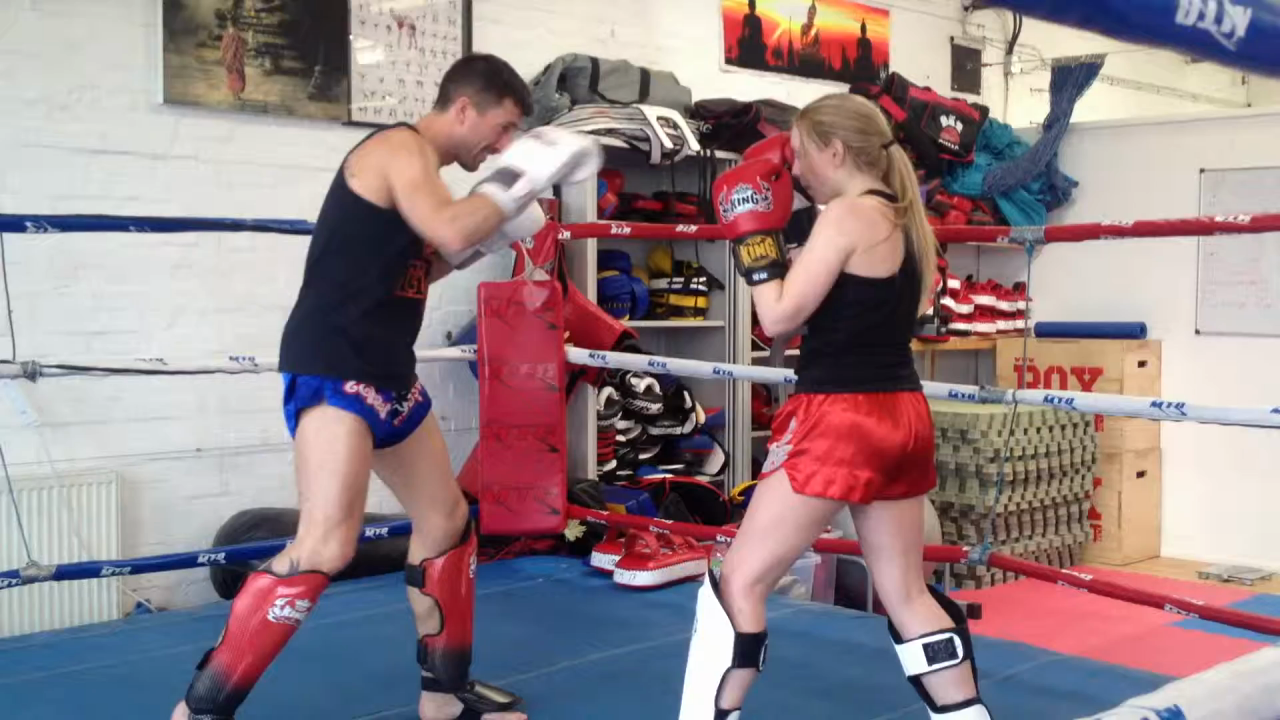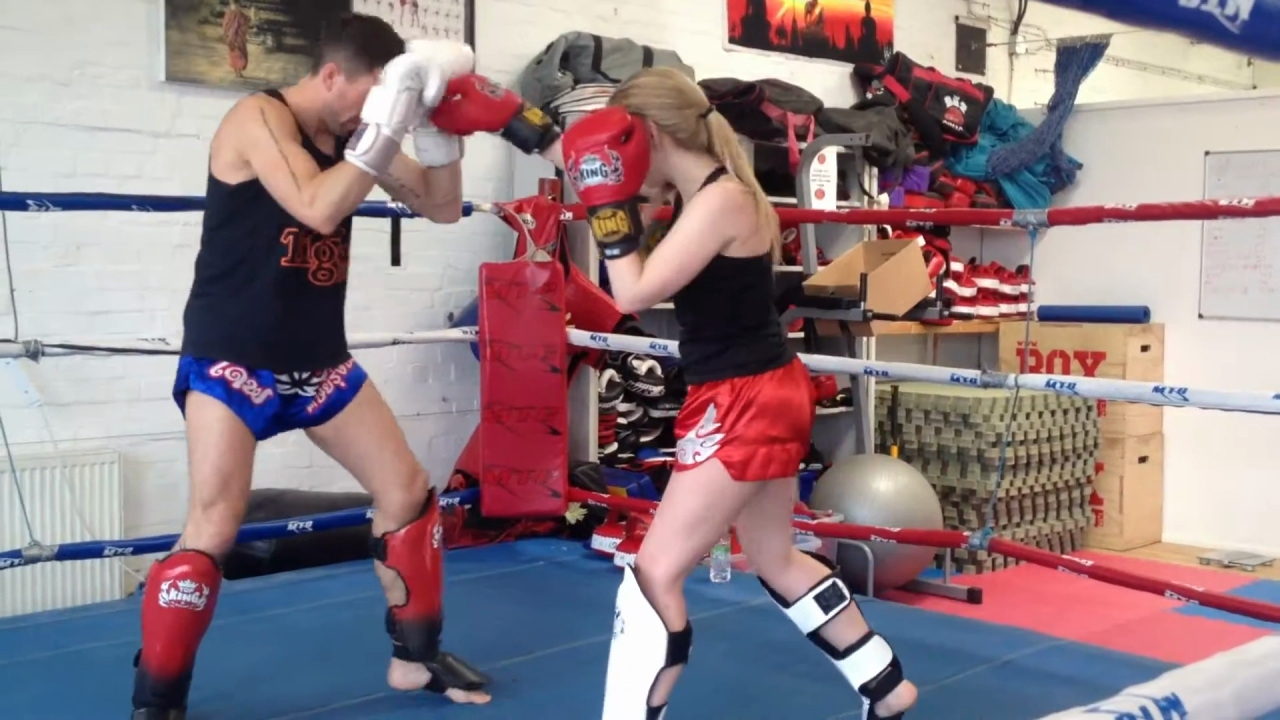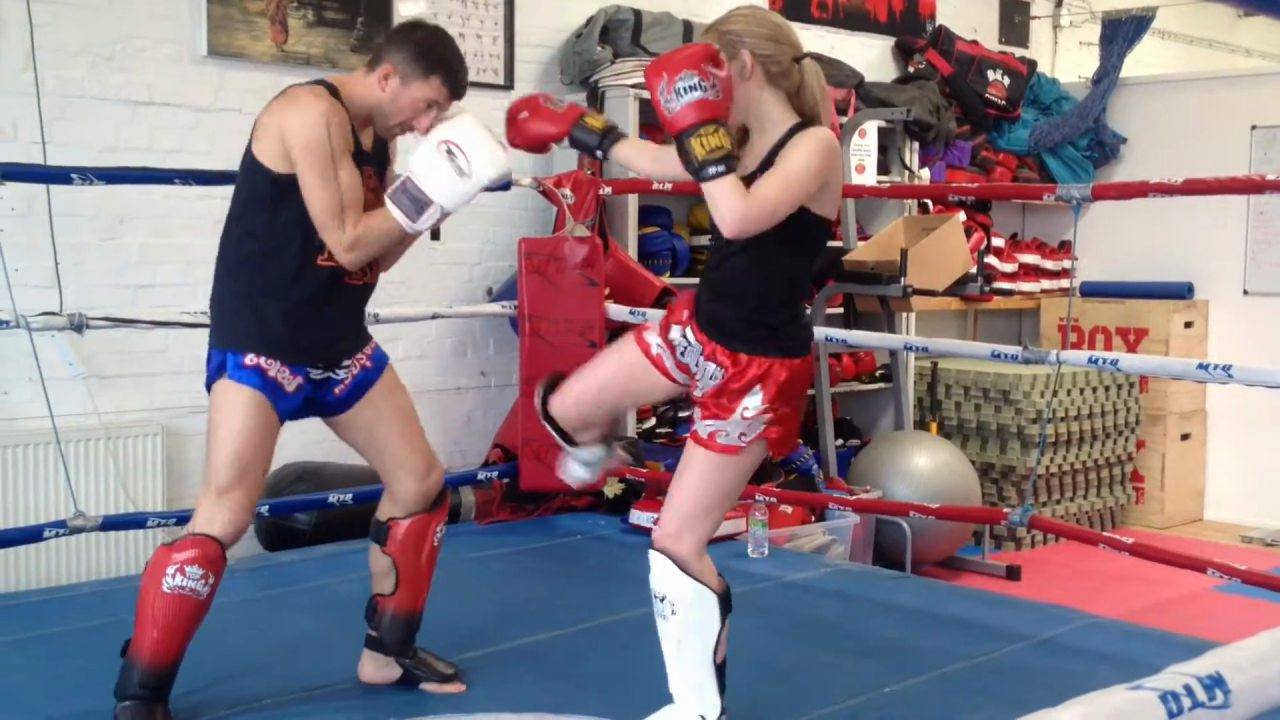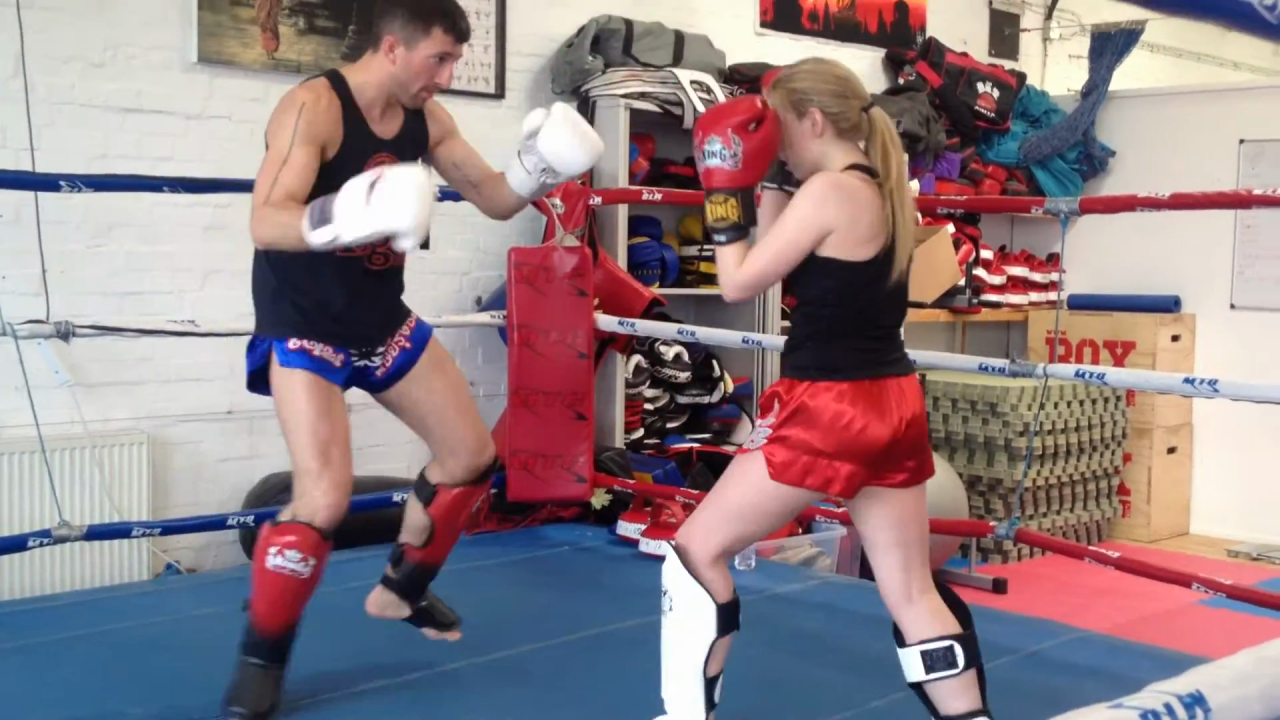
dt=1s
person 1, frame 1
left shoulder: (418, 178)
right shoulder: (403, 149)
right elbow: (454, 236)
left wrist: (495, 237)
right wrist: (526, 176)
left hip: (385, 378)
right hip: (332, 375)
left knee: (447, 520)
right knee: (327, 547)
person 1, frame 2
left shoulder: (352, 131)
right shoulder: (258, 117)
left elbow: (440, 206)
right elbow: (318, 210)
left wrist: (436, 122)
right wrist: (384, 123)
left hip: (317, 357)
right hip: (231, 357)
left knee: (409, 490)
right knee: (211, 531)
left ankle: (416, 654)
person 1, frame 3
left shoulder: (372, 134)
right shoulder: (314, 115)
right elbow: (348, 243)
left wrist: (435, 178)
right wrist: (434, 191)
left hip: (339, 344)
right hip: (258, 343)
left knee: (421, 482)
right knee: (223, 518)
left ankle: (387, 648)
person 1, frame 4
left shoulder: (427, 119)
right shoulder: (311, 106)
left elbow: (497, 198)
right elbow: (268, 226)
left wrist: (544, 163)
right wrist: (347, 214)
left hip: (382, 323)
right hip: (304, 327)
left knee: (469, 453)
right knee: (323, 500)
left ankle: (402, 584)
right ankle: (261, 658)
person 2, frame 1
left shoulder: (844, 217)
right shoulder: (909, 224)
left elbow: (780, 318)
left wrist: (754, 234)
right wrist: (791, 225)
left hip: (837, 418)
right hip: (902, 416)
left knee: (740, 582)
right knee: (904, 591)
person 2, frame 2
left shoulder: (721, 200)
right shoulder: (711, 185)
left elbow: (635, 295)
right elbow: (593, 165)
left wrist: (610, 202)
right wrist: (507, 116)
left hip: (747, 403)
right hip: (767, 395)
left knee: (655, 574)
right knee: (771, 559)
person 2, frame 3
left shoulder: (814, 151)
right shoulder: (746, 139)
left elbow: (738, 218)
right elbow: (651, 163)
left wrist: (699, 126)
right wrist: (577, 128)
left hip: (764, 375)
right hip: (703, 329)
left knee: (678, 541)
right knee: (565, 404)
right ankle: (587, 459)
person 2, frame 4
left shoulder: (826, 192)
right shoulder: (887, 189)
left elbow: (736, 283)
left wrist: (725, 185)
right wrist: (771, 177)
left hip: (828, 408)
right hip: (894, 404)
left knee: (699, 549)
right knee: (911, 590)
